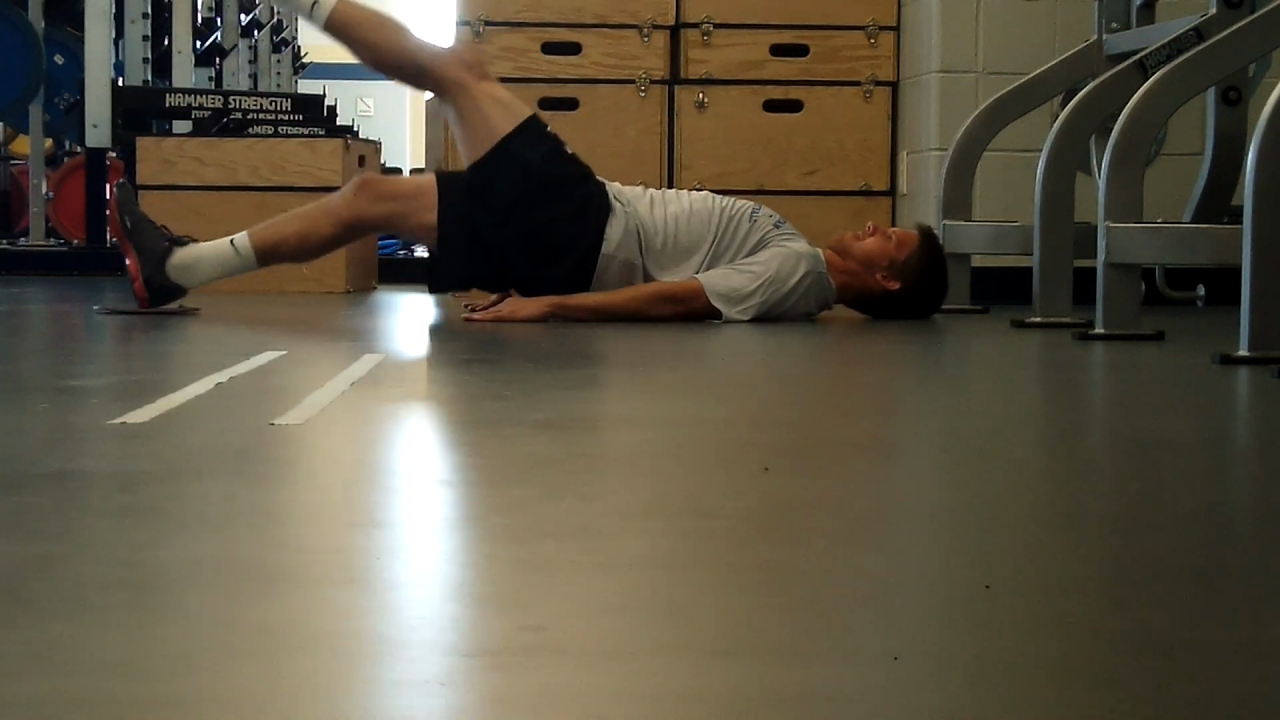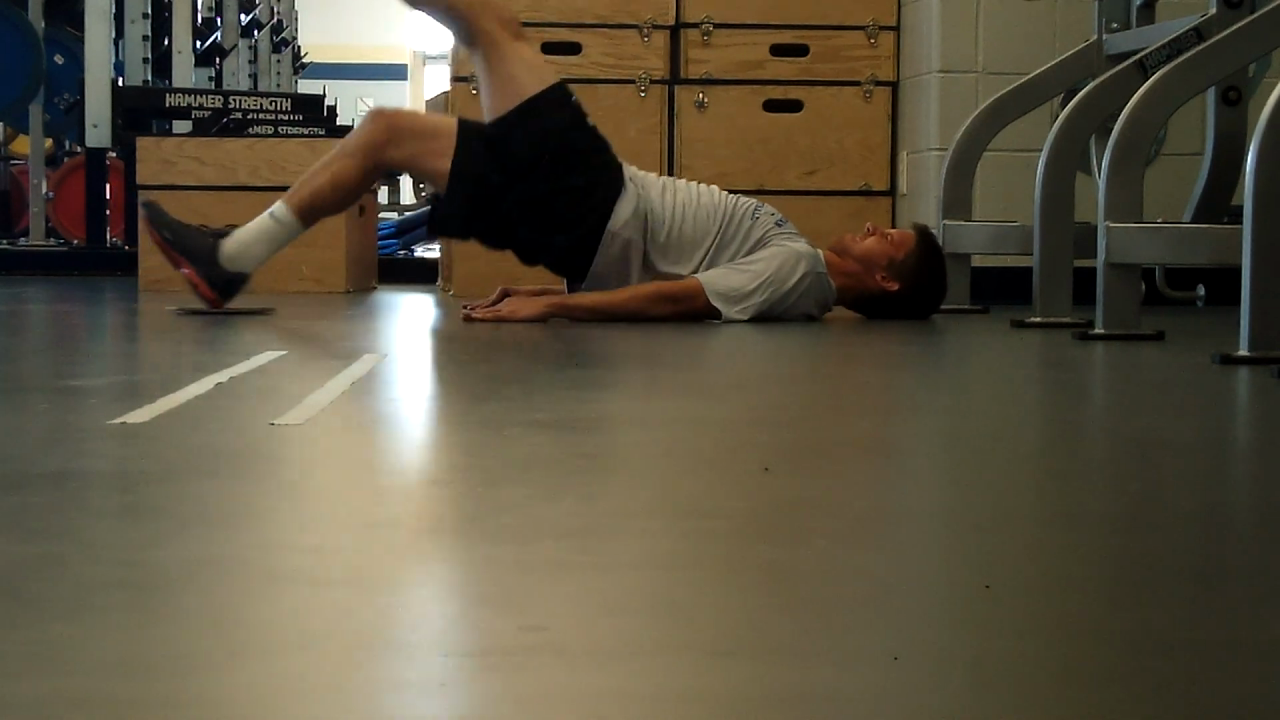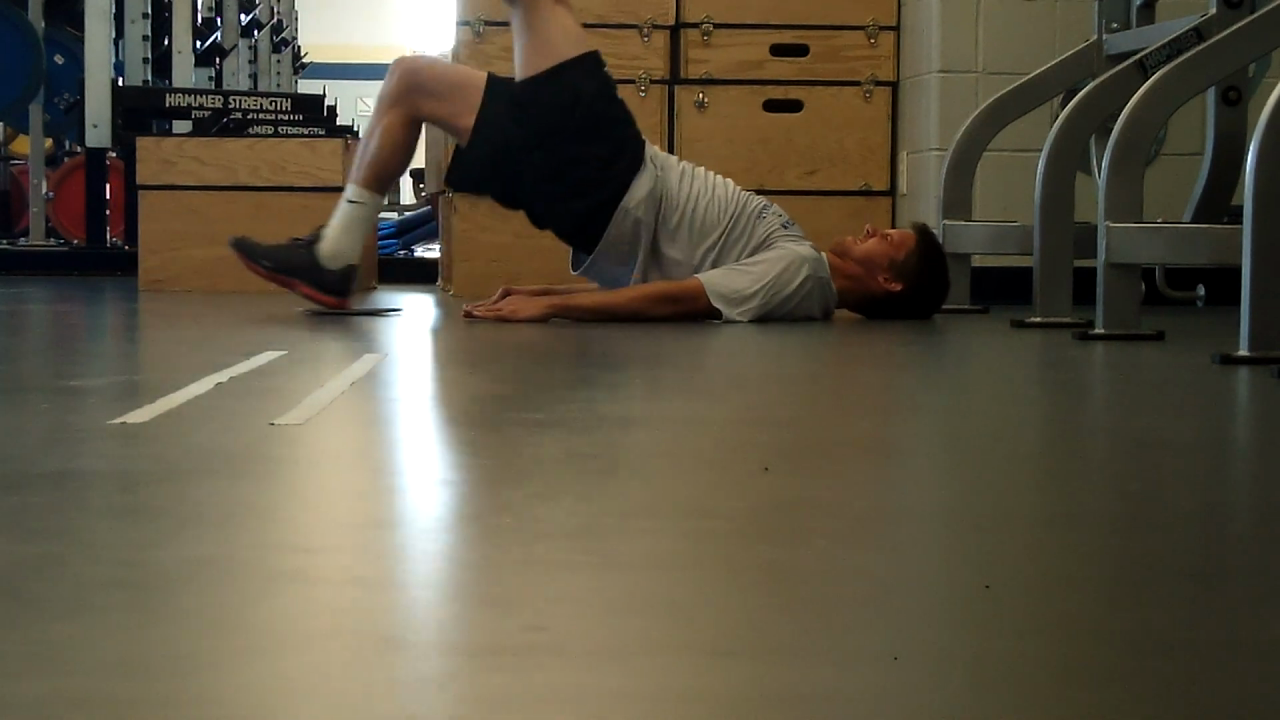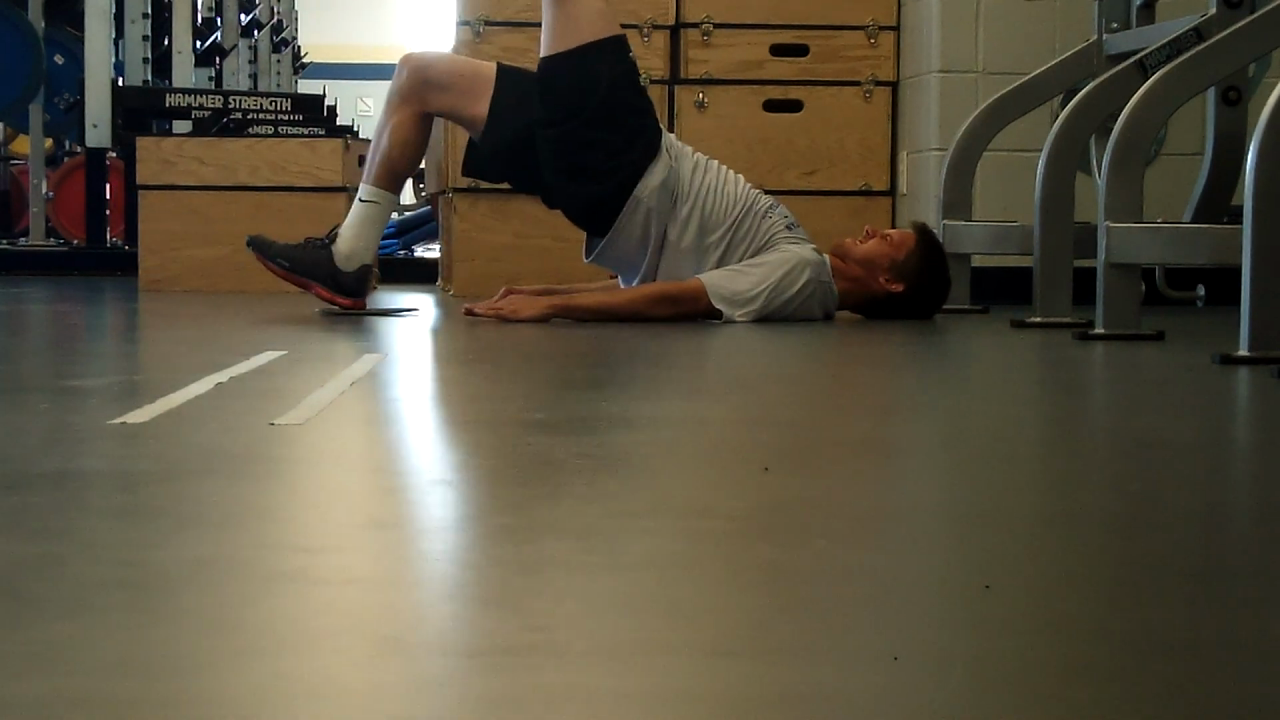
dt=0.2s
person 1, frame 1
left shoulder: (800, 271)
right shoulder: (795, 265)
left elbow: (676, 299)
left wrist: (548, 305)
left hip: (584, 237)
right hip: (591, 222)
left knee: (461, 70)
right knee: (370, 195)
right ankle: (177, 269)
person 1, frame 2
left shoulder: (799, 272)
right shoulder: (795, 267)
left elbow: (677, 299)
left wrist: (550, 306)
right wrist: (546, 283)
left hip: (596, 214)
right hip: (598, 217)
right knee: (384, 130)
right ankle: (231, 259)
person 1, frame 3
left shoulder: (799, 273)
right shoulder: (800, 267)
left elbow: (680, 301)
left wrist: (552, 305)
left hip: (609, 182)
right hip: (612, 188)
right knee: (411, 81)
right ankle: (331, 258)
person 1, frame 4
left shoulder: (801, 277)
right shoulder: (798, 268)
left elbow: (678, 302)
left wrist: (553, 306)
right knee: (417, 78)
right ankle: (350, 259)
